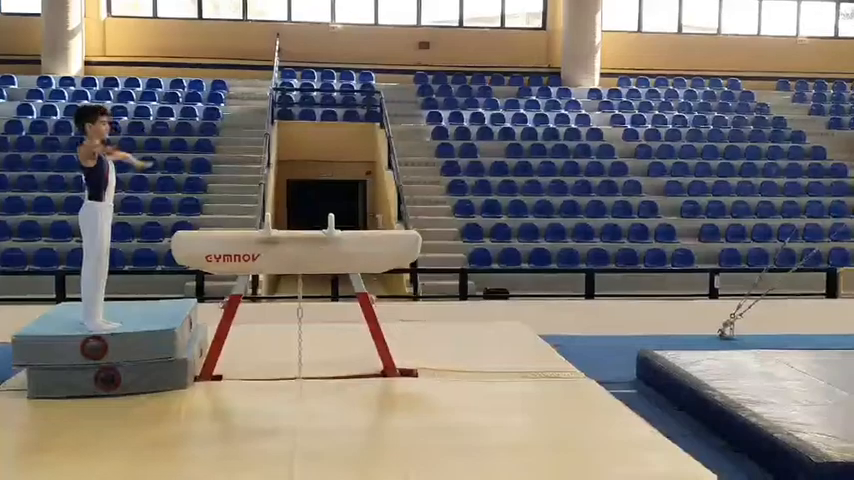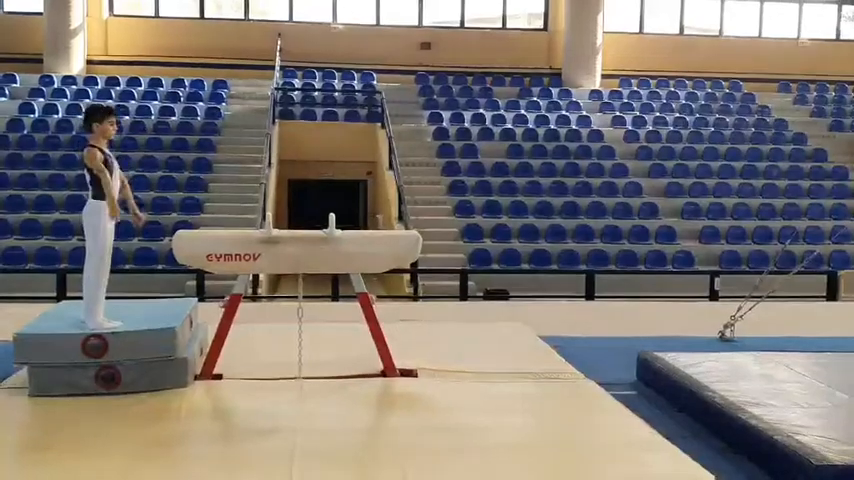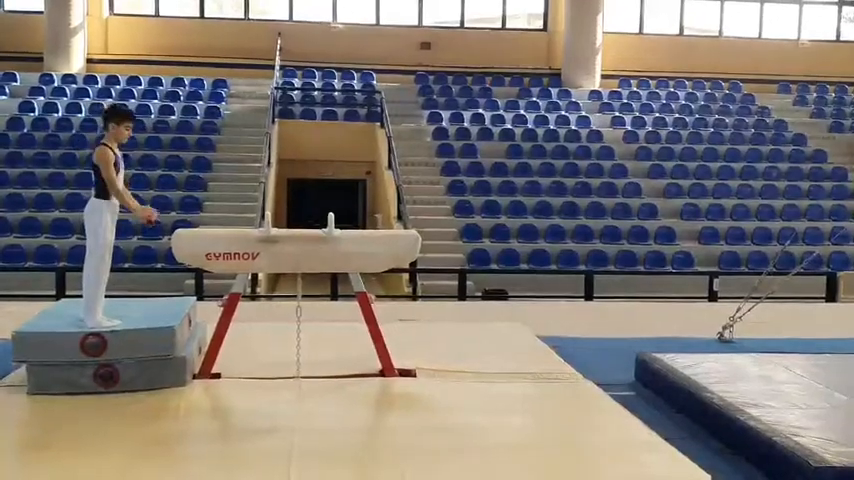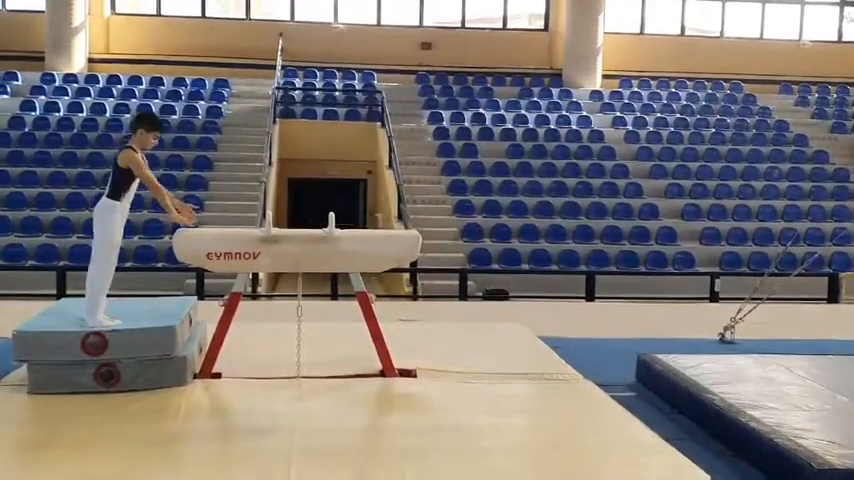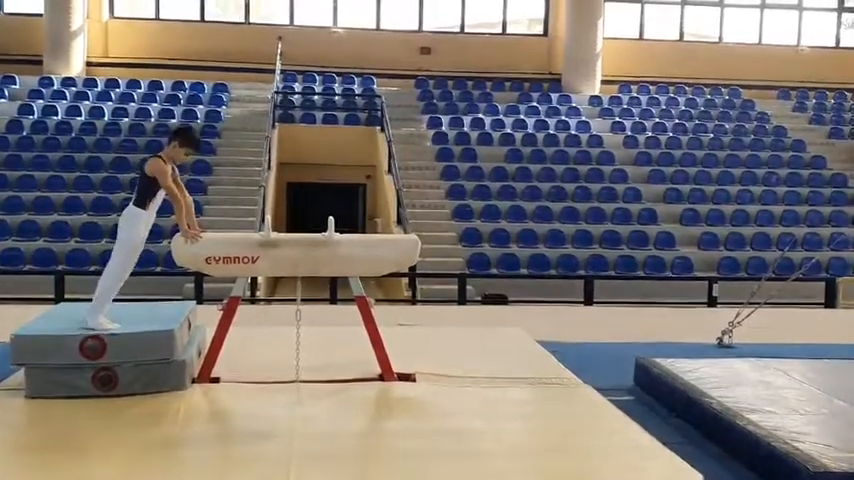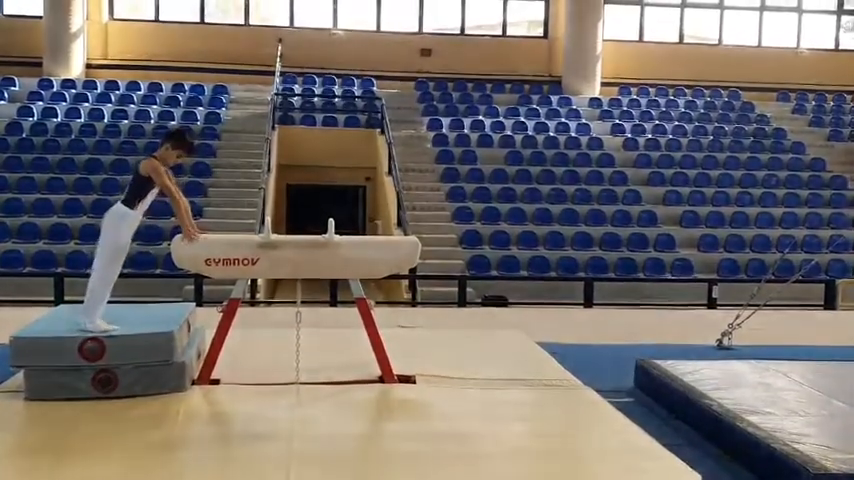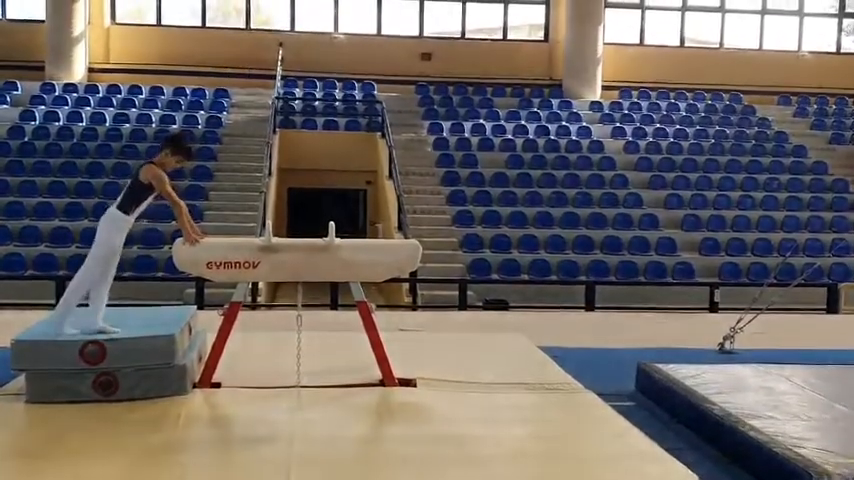
dt=0.4s
person 1, frame 1
left shoulder: (100, 149)
right shoulder: (86, 151)
left elbow: (119, 155)
right elbow: (94, 149)
left wrist: (137, 162)
right wrist: (105, 151)
left hip: (103, 210)
right hip: (95, 211)
left knee: (97, 264)
right knee: (95, 264)
left ankle: (92, 316)
right ankle: (93, 319)
person 1, frame 2
left shoulder: (105, 151)
right shoulder: (92, 152)
left elbow: (121, 180)
right elbow: (104, 179)
left wrist: (133, 207)
right wrist: (113, 205)
left hip: (106, 211)
right hip: (99, 210)
left knee: (99, 264)
right knee: (97, 263)
left ankle: (93, 314)
right ankle: (94, 318)
person 1, frame 3
left shoulder: (115, 152)
right shoulder: (104, 151)
left elbow: (119, 187)
right elbow: (114, 187)
left wrist: (139, 209)
right wrist: (137, 211)
left hip: (108, 210)
right hip: (100, 210)
left knee: (100, 263)
right knee: (98, 262)
left ankle: (92, 313)
right ankle: (93, 316)
person 1, frame 4
left shoulder: (139, 156)
right shoulder: (131, 155)
left elbow: (156, 186)
right elbow: (154, 187)
left wrist: (179, 205)
right wrist: (174, 214)
left hip: (116, 212)
right hip: (110, 211)
left knee: (106, 263)
right knee: (103, 262)
left ankle: (94, 312)
right ankle: (93, 315)
person 1, frame 5
left shoulder: (171, 168)
right shoulder: (157, 164)
left elbow: (186, 197)
right elbow: (176, 199)
left wrist: (194, 226)
right wrist: (184, 229)
left hip: (142, 221)
right hip: (136, 219)
left knee: (121, 268)
right knee: (119, 267)
left ankle: (97, 314)
right ankle: (94, 315)
person 1, frame 6
left shoulder: (163, 170)
right shoulder: (152, 165)
left elbow: (181, 199)
right elbow: (174, 198)
left wrist: (193, 227)
right wrist: (186, 229)
left hip: (127, 221)
right hip: (120, 219)
left knee: (110, 270)
right knee: (104, 267)
left ankle: (93, 317)
right ankle: (89, 317)
person 1, frame 7
left shoulder: (156, 173)
right shoulder: (154, 172)
left elbow: (179, 204)
right elbow: (176, 204)
left wrist: (195, 230)
right wrist: (187, 233)
left hip: (118, 223)
right hip: (116, 222)
left knee: (104, 273)
right knee: (92, 270)
left ankle: (94, 321)
right ankle: (61, 317)
